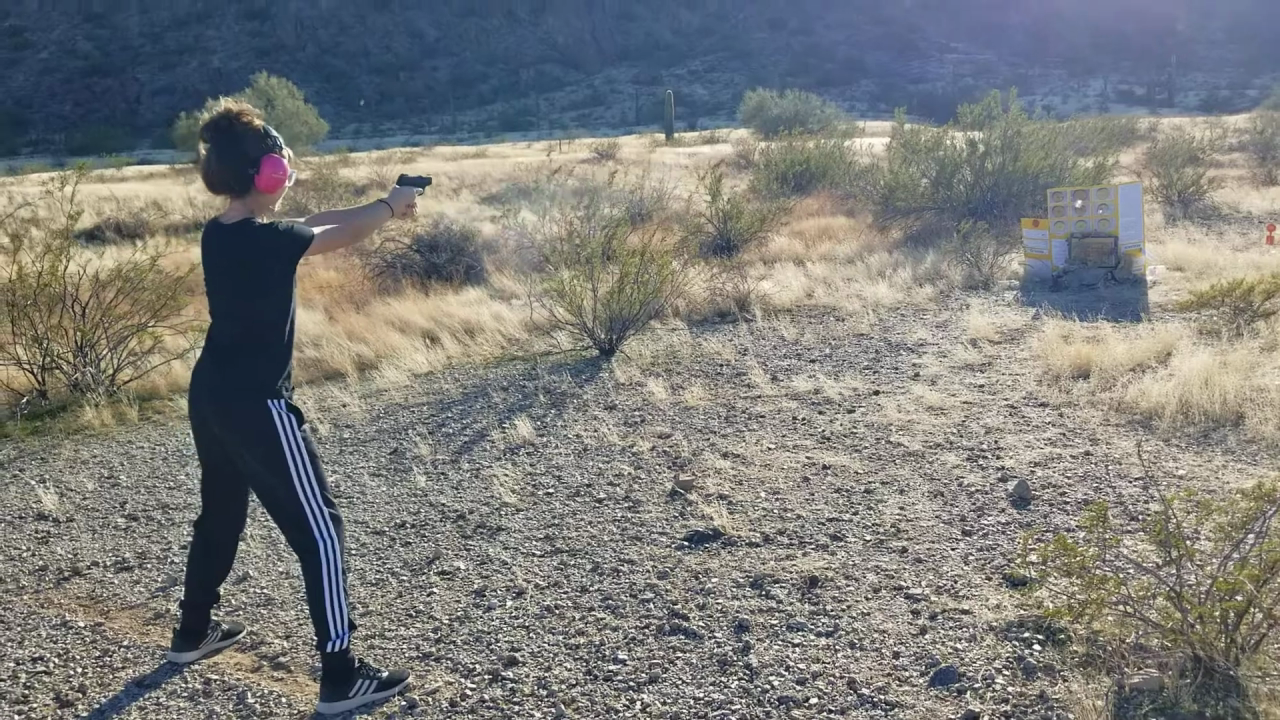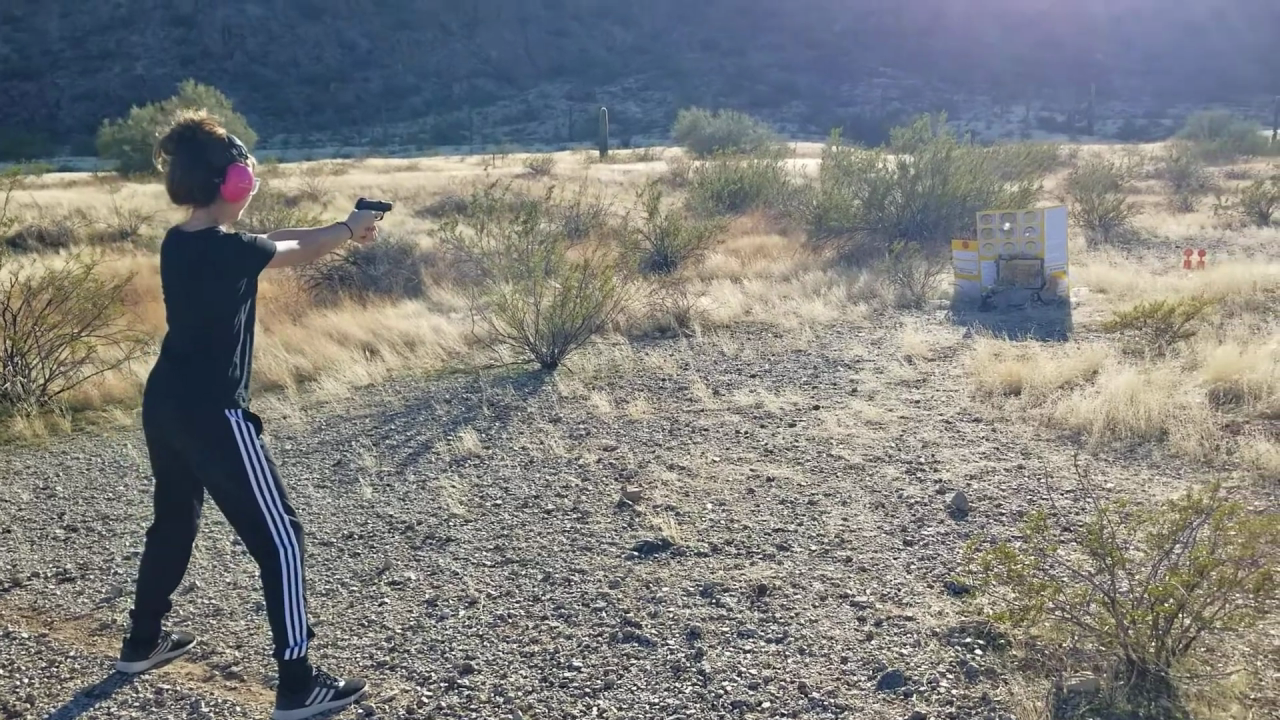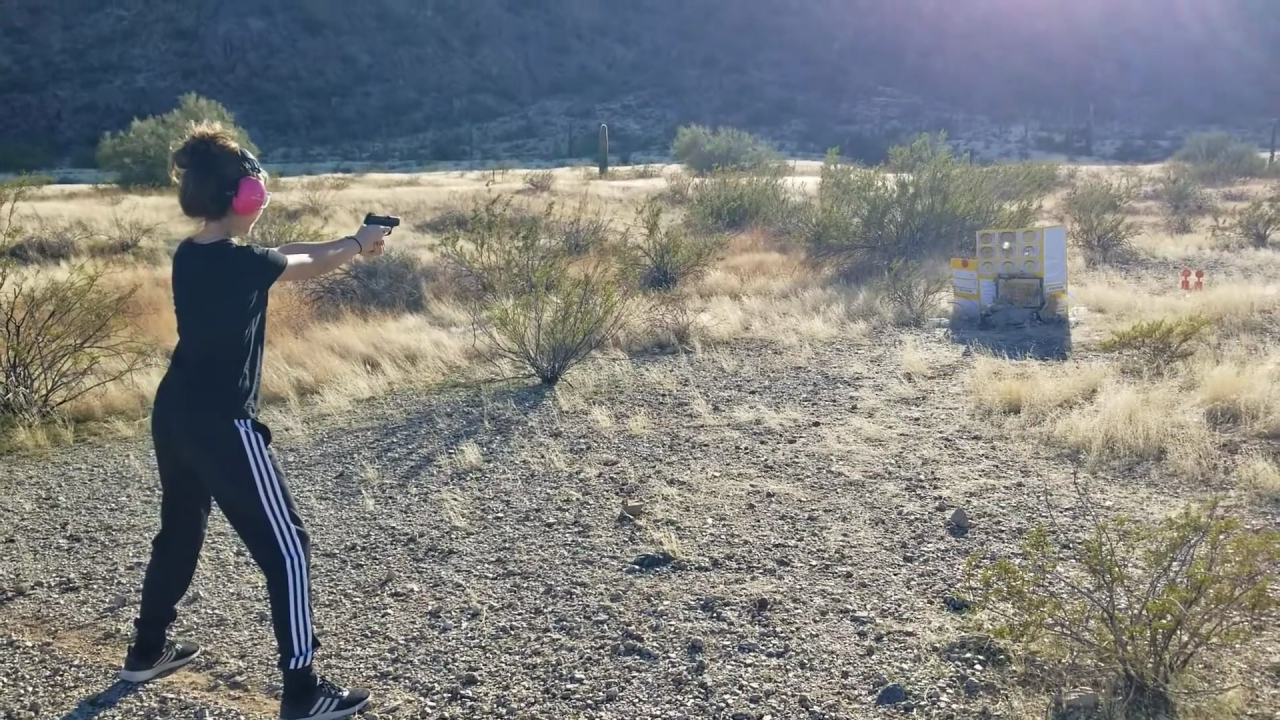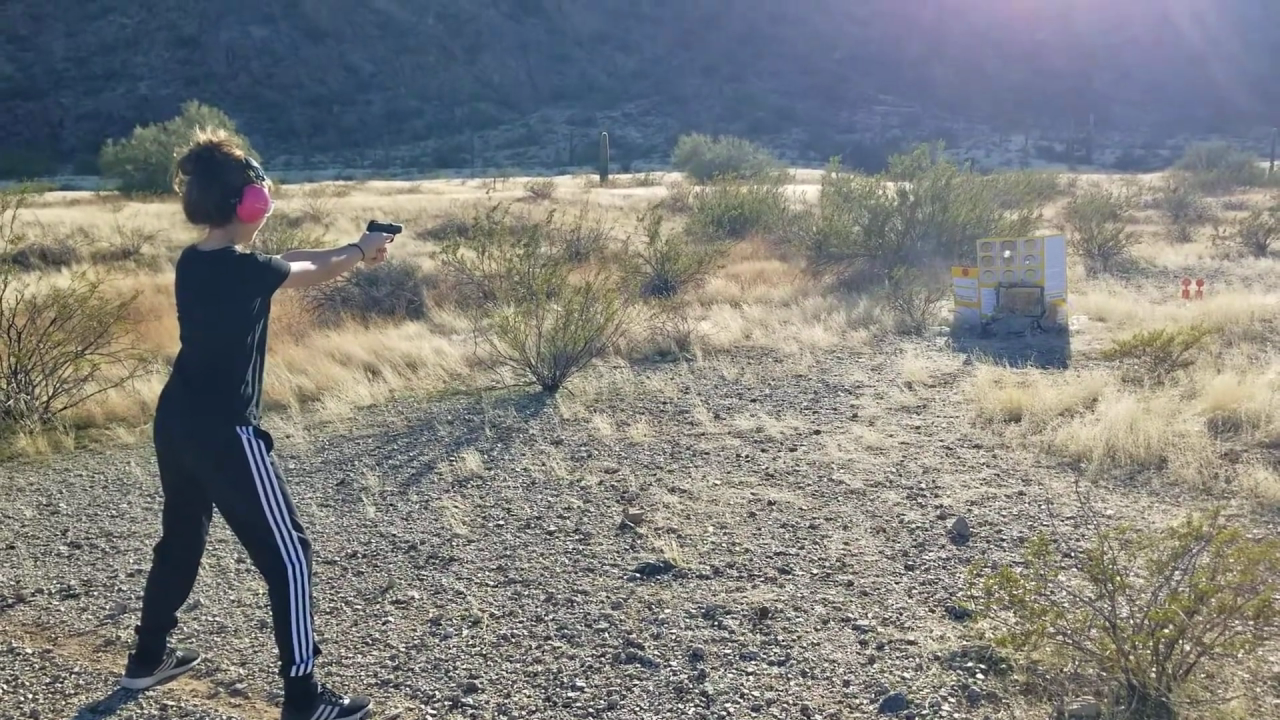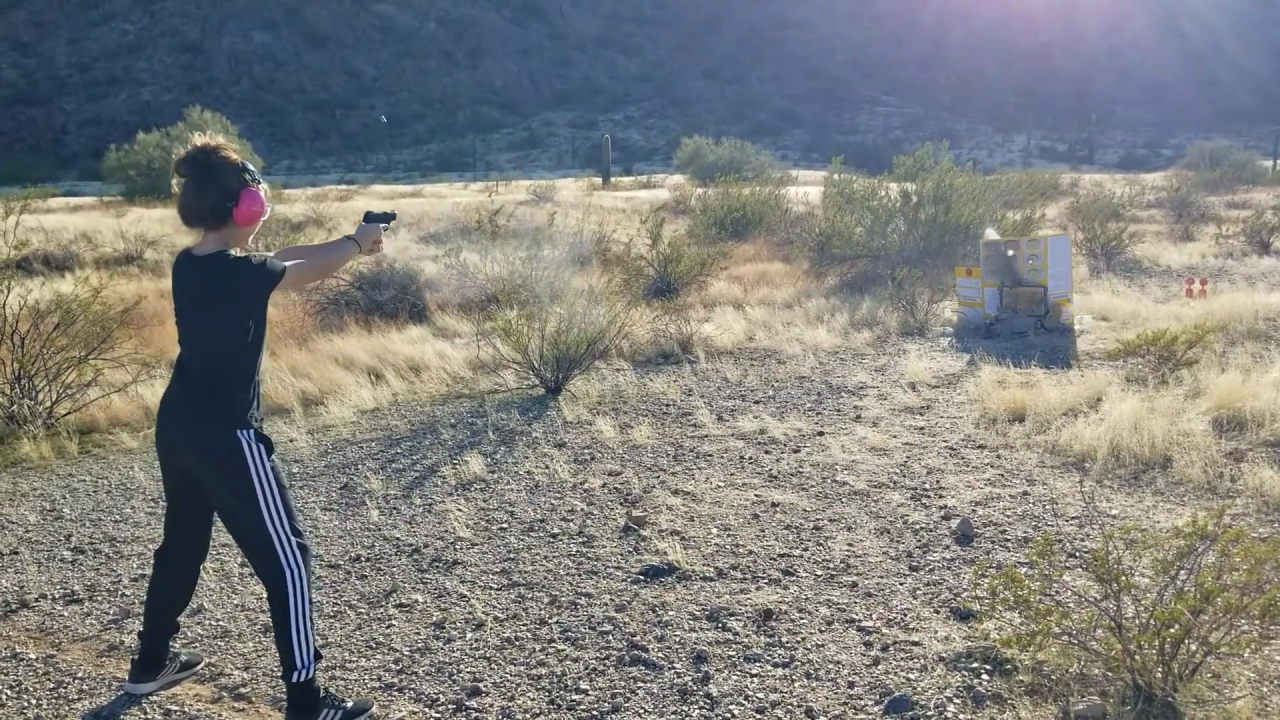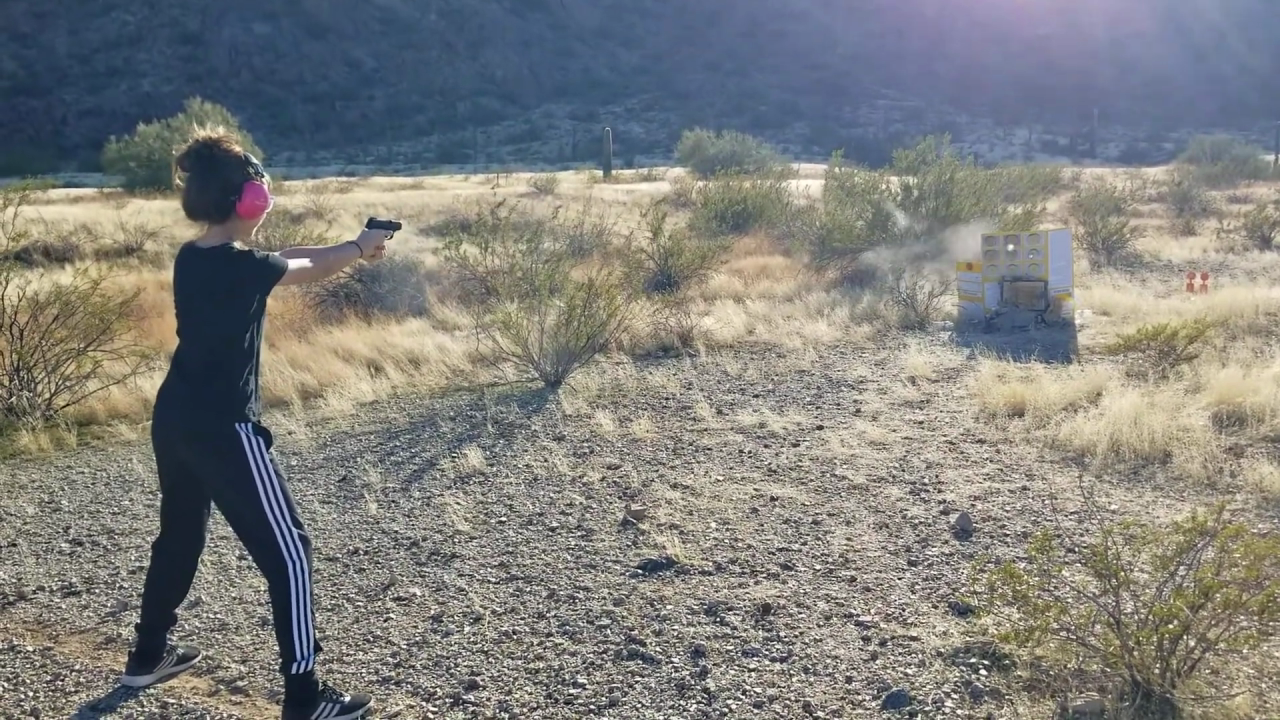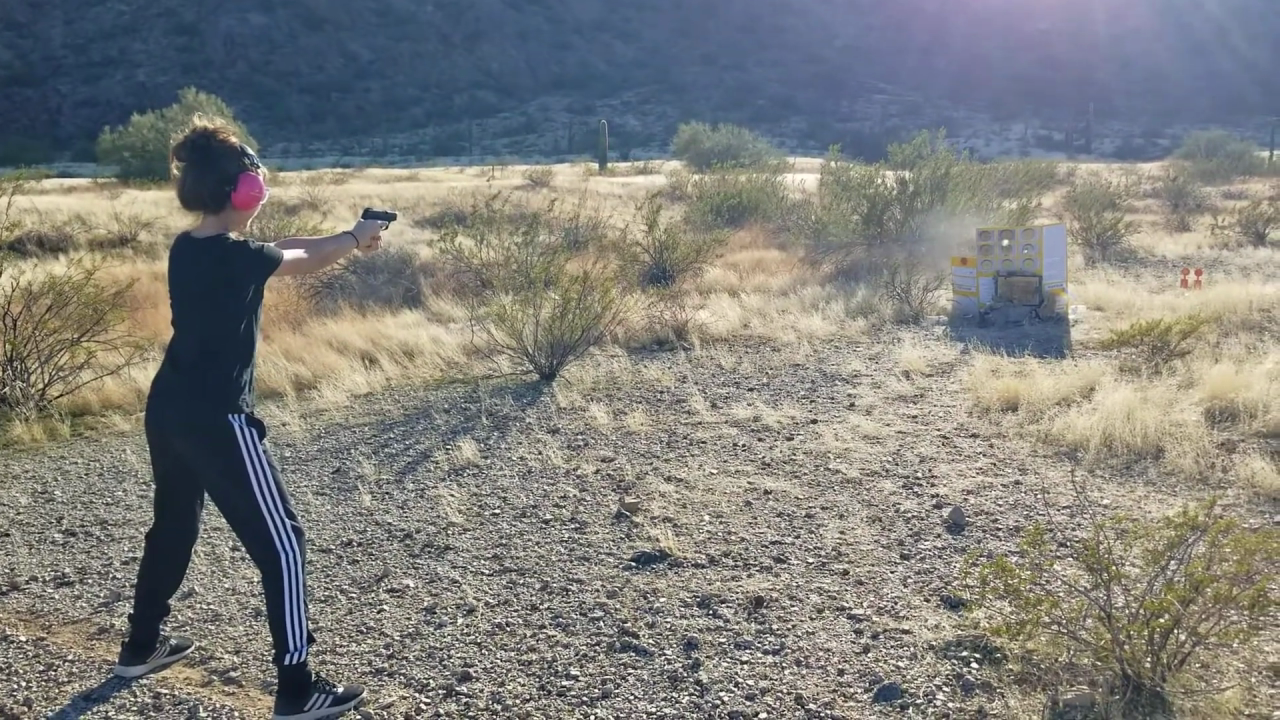
dt=0.7s
person 1, frame 1
left shoulder: (219, 234)
right shoulder: (265, 241)
left elbow: (316, 222)
right elbow: (341, 236)
left wrist: (381, 206)
right wrist: (391, 207)
left hip: (210, 395)
right hip: (255, 405)
left knee: (222, 510)
right knee: (319, 532)
left ankle: (193, 631)
person 1, frame 2
left shoulder: (178, 242)
right shoulder: (228, 250)
left elbow: (278, 239)
right elbow: (299, 252)
left wrist: (339, 229)
right wrist: (349, 229)
left hip: (165, 404)
right hip: (212, 415)
left knee: (173, 520)
right knee: (279, 540)
left ankle: (142, 642)
person 1, frame 3
left shoulder: (189, 255)
right shoulder: (240, 263)
left elbow: (285, 254)
right elbow: (308, 265)
left wrist: (348, 242)
right wrist: (358, 244)
left hip: (174, 414)
right hip: (222, 425)
left knee: (179, 530)
right knee: (286, 549)
left ankle: (147, 650)
person 1, frame 4
left shoulder: (193, 262)
right shoulder: (244, 270)
left elbow: (292, 260)
right elbow: (314, 272)
left wrist: (350, 249)
right wrist: (362, 251)
left hip: (176, 422)
right hip: (224, 433)
left knee: (181, 538)
right knee: (287, 558)
left ankle: (147, 658)
person 1, frame 5
left shoulder: (188, 265)
right shoulder: (239, 273)
left elbow: (284, 257)
right elbow: (307, 271)
left wrist: (347, 241)
right wrist: (358, 244)
left hip: (178, 426)
right hip: (226, 437)
left knee: (183, 541)
right knee: (286, 562)
left ankle: (151, 662)
person 1, frame 6
left shoulder: (191, 258)
right shoulder: (241, 267)
left elbow: (287, 257)
right elbow: (309, 269)
left wrist: (348, 246)
right wrist: (360, 248)
left hip: (175, 419)
right hip: (224, 430)
left knee: (179, 535)
right knee: (287, 554)
left ankle: (148, 655)
person 1, frame 7
left shoulder: (186, 248)
right shoulder: (236, 257)
left elbow: (282, 247)
right elbow: (305, 260)
left wrist: (344, 236)
right wrist: (355, 238)
left hip: (168, 410)
right hip: (217, 420)
left knee: (173, 525)
right knee: (281, 544)
left ankle: (141, 645)
